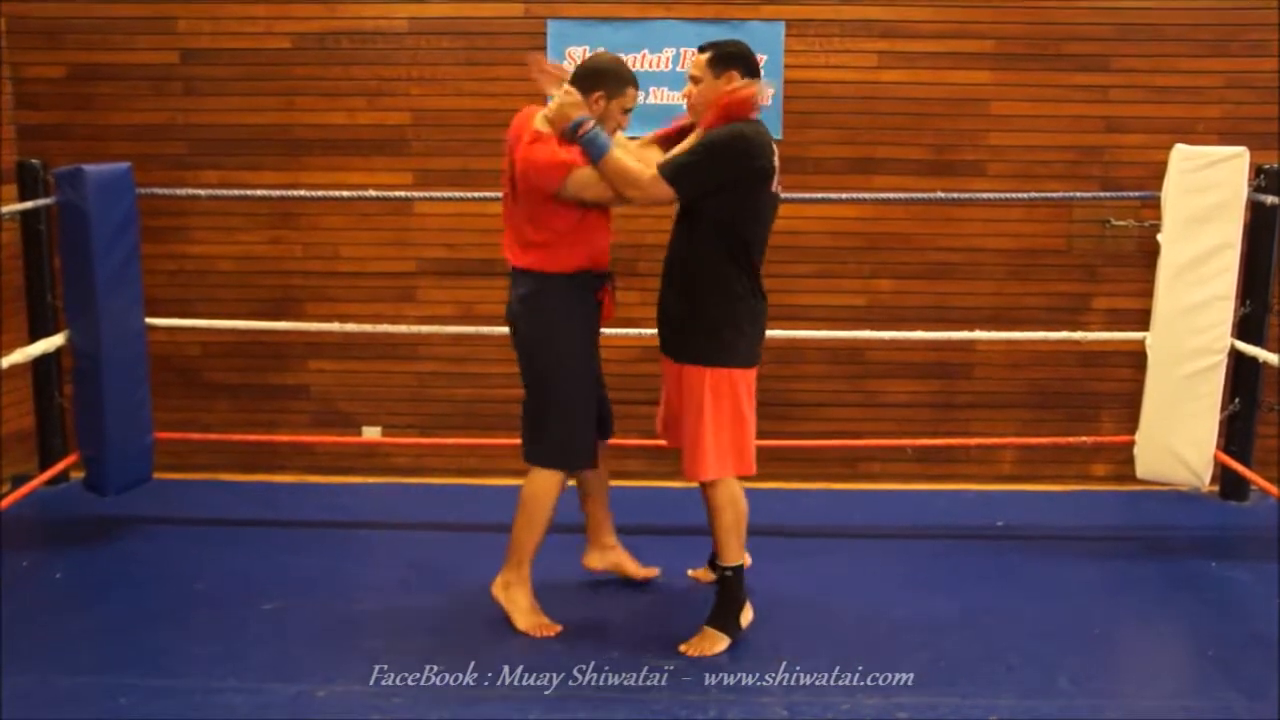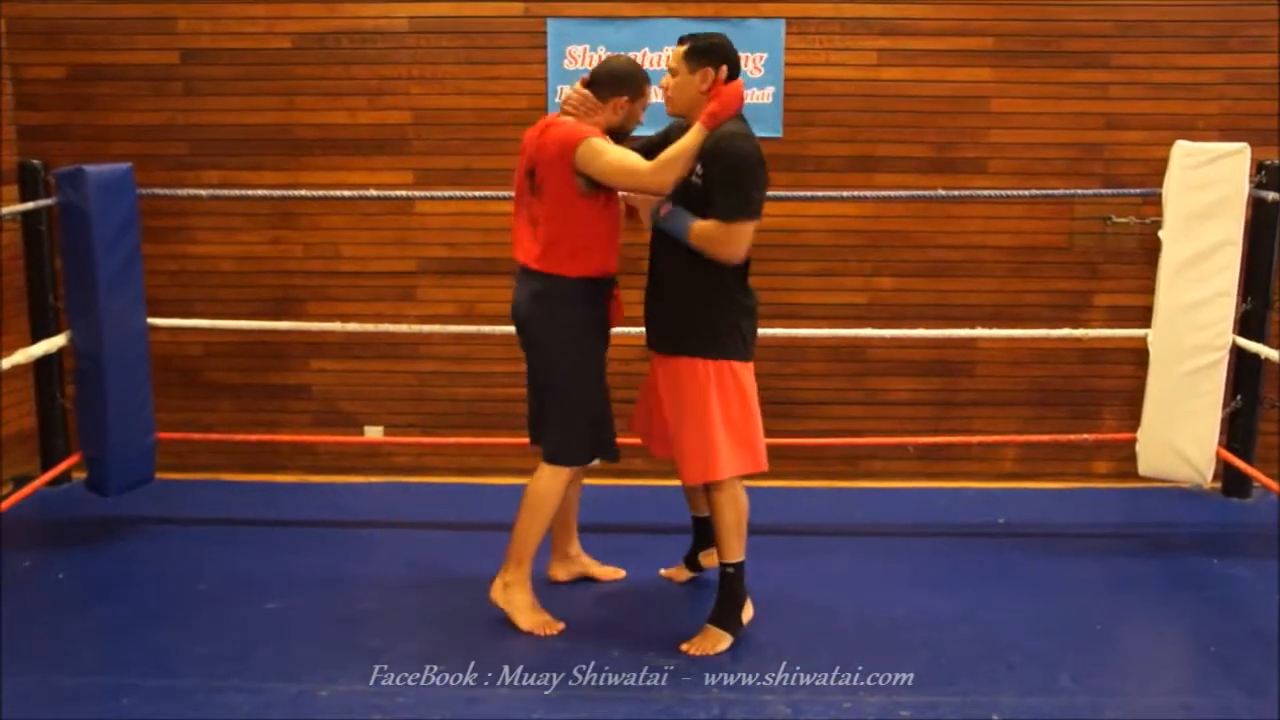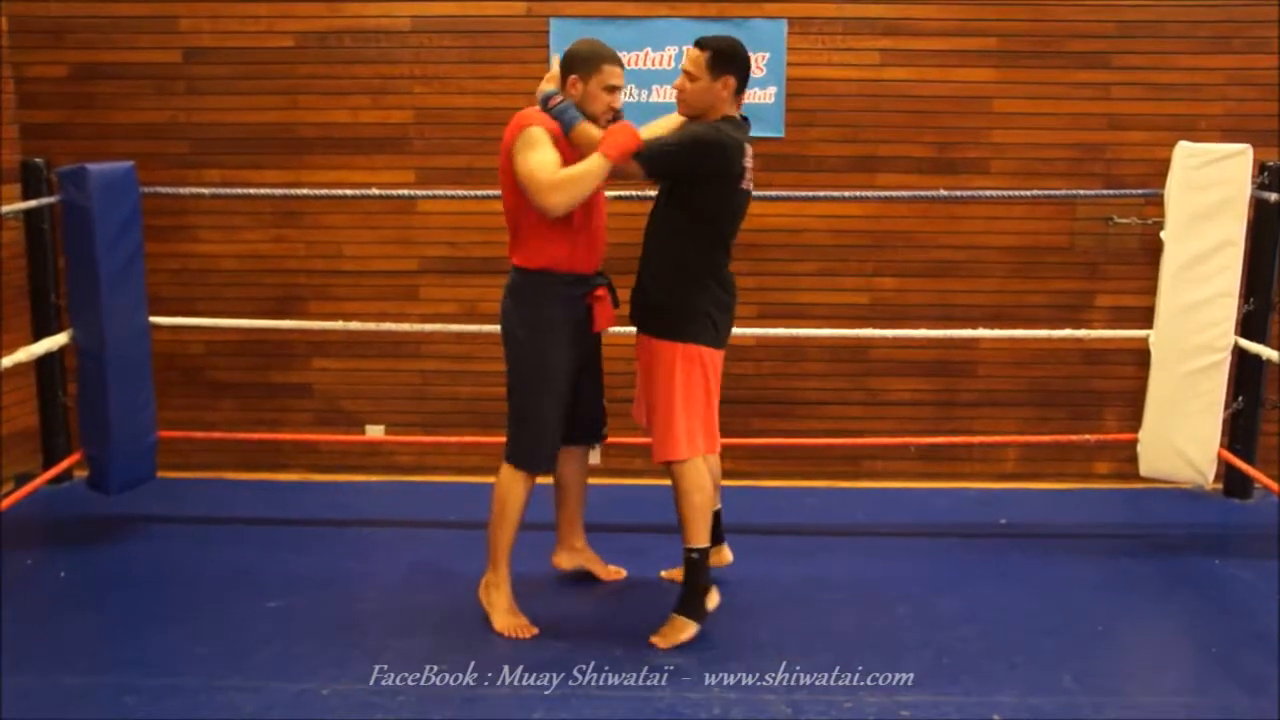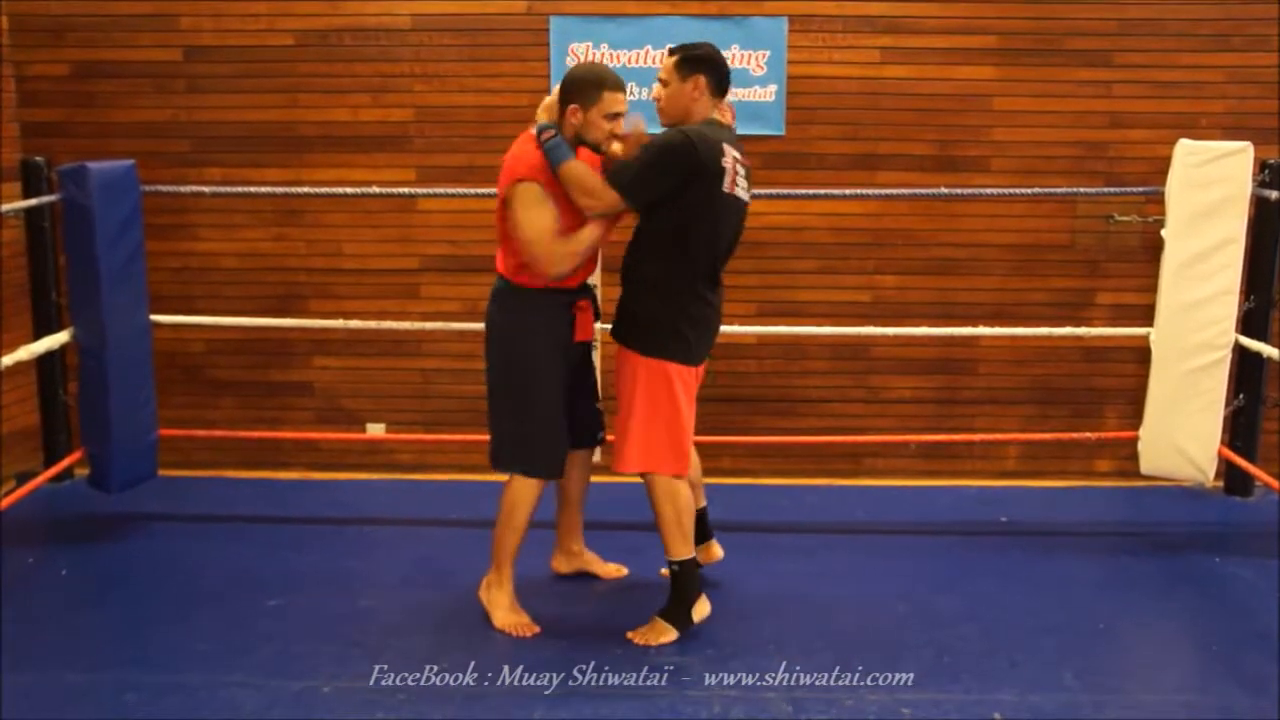
dt=0.4s
person 1, frame 1
left shoulder: (740, 142)
right shoulder: (717, 140)
left elbow: (643, 188)
right elbow: (647, 162)
left wrist: (583, 125)
left hip: (722, 330)
right hip: (696, 322)
left knee: (719, 464)
right knee: (702, 454)
left ankle: (732, 605)
right ankle: (727, 552)
person 1, frame 2
left shoulder: (734, 149)
right shoulder: (677, 134)
left elbow: (733, 247)
left wrist: (661, 205)
right wrist: (590, 121)
left hip: (713, 332)
right hip: (674, 327)
left knee: (718, 462)
right knee: (683, 448)
left ankle: (733, 601)
right ankle: (703, 546)
person 1, frame 3
left shoulder: (714, 143)
right shoulder: (719, 133)
left elbow: (617, 158)
right elbow: (650, 145)
left hip: (686, 316)
right hip: (682, 308)
left knee: (684, 448)
right knee: (694, 439)
left ankle: (697, 589)
right ankle: (712, 543)
person 1, frame 4
left shoulder: (686, 144)
right shoulder: (720, 147)
left elbow: (594, 199)
right elbow: (640, 193)
left wrist: (551, 134)
left hip: (665, 324)
right hip: (680, 316)
left knee: (658, 461)
right knee: (673, 447)
left ankle: (687, 598)
right ankle: (700, 541)
person 2, frame 1
left shoulder: (532, 120)
right shoulder: (557, 161)
left hip: (548, 294)
right hip: (558, 303)
left knee: (588, 427)
right knee: (558, 451)
left ankle: (603, 544)
right ankle: (516, 580)
person 2, frame 2
left shoulder: (550, 130)
right shoulder: (579, 143)
right elbow: (656, 180)
right wrist: (707, 119)
left hip: (552, 295)
right hip: (564, 303)
left knee: (574, 436)
right knee: (565, 447)
left ankle: (566, 553)
right ankle: (512, 581)
person 2, frame 3
right shoulder: (532, 129)
left elbow: (639, 149)
right elbow: (555, 200)
right wrist: (610, 151)
left hip: (583, 297)
right hip: (541, 300)
left knee: (578, 432)
right knee: (530, 448)
left ankle: (571, 545)
right ankle: (496, 582)
person 2, frame 4
left shoulder: (573, 147)
right shoulder: (529, 169)
right elbow: (552, 262)
right wrist: (604, 223)
left hip: (563, 313)
right hip: (528, 313)
left knee: (580, 437)
right knee: (533, 458)
left ankle: (570, 549)
right ankle: (497, 582)
